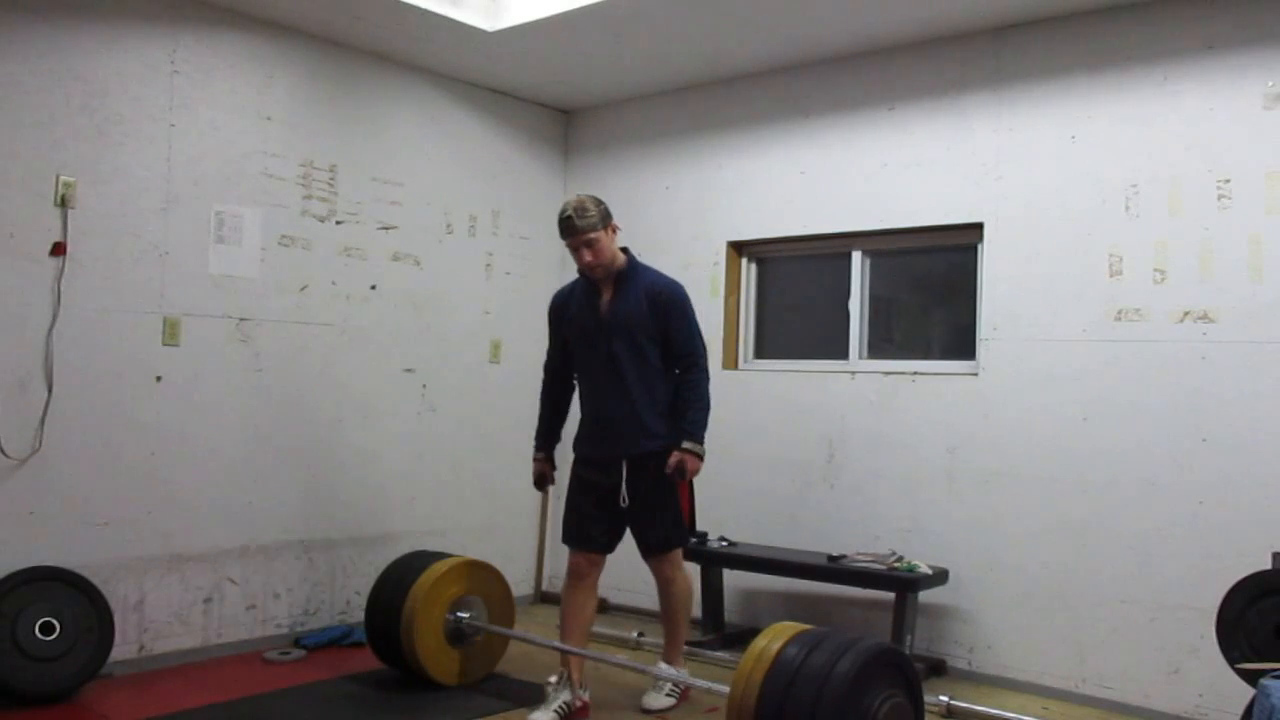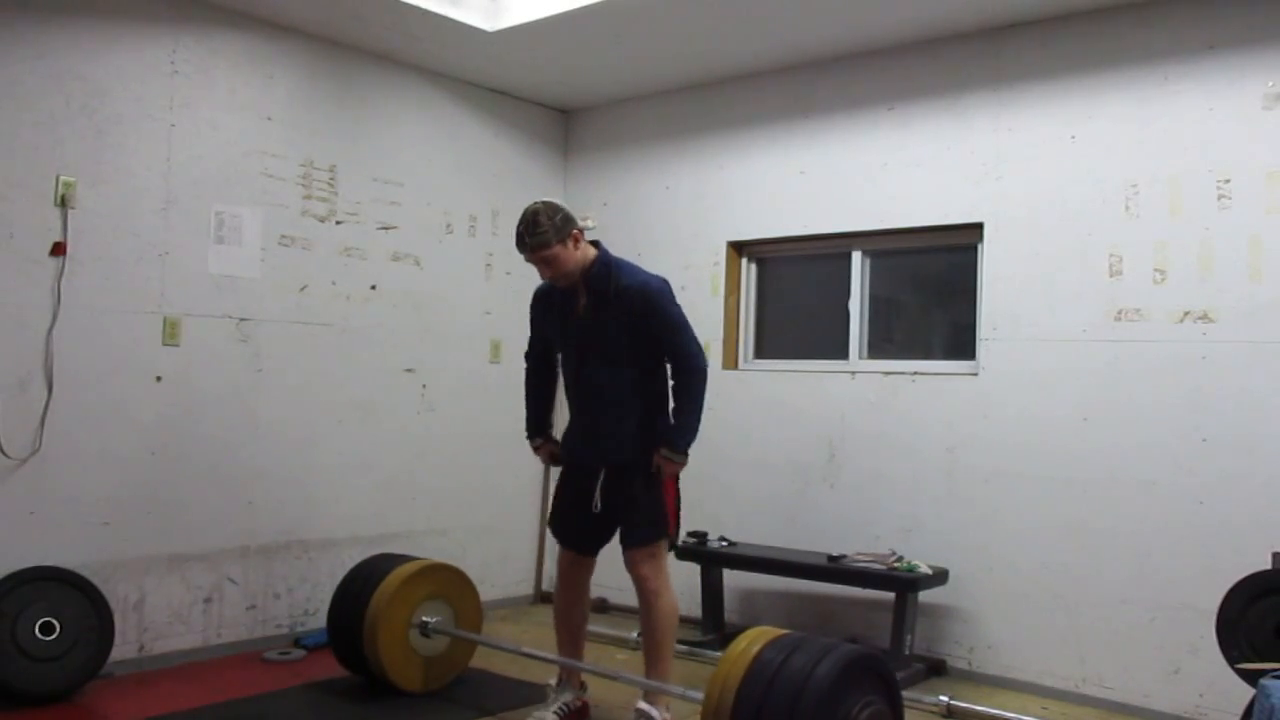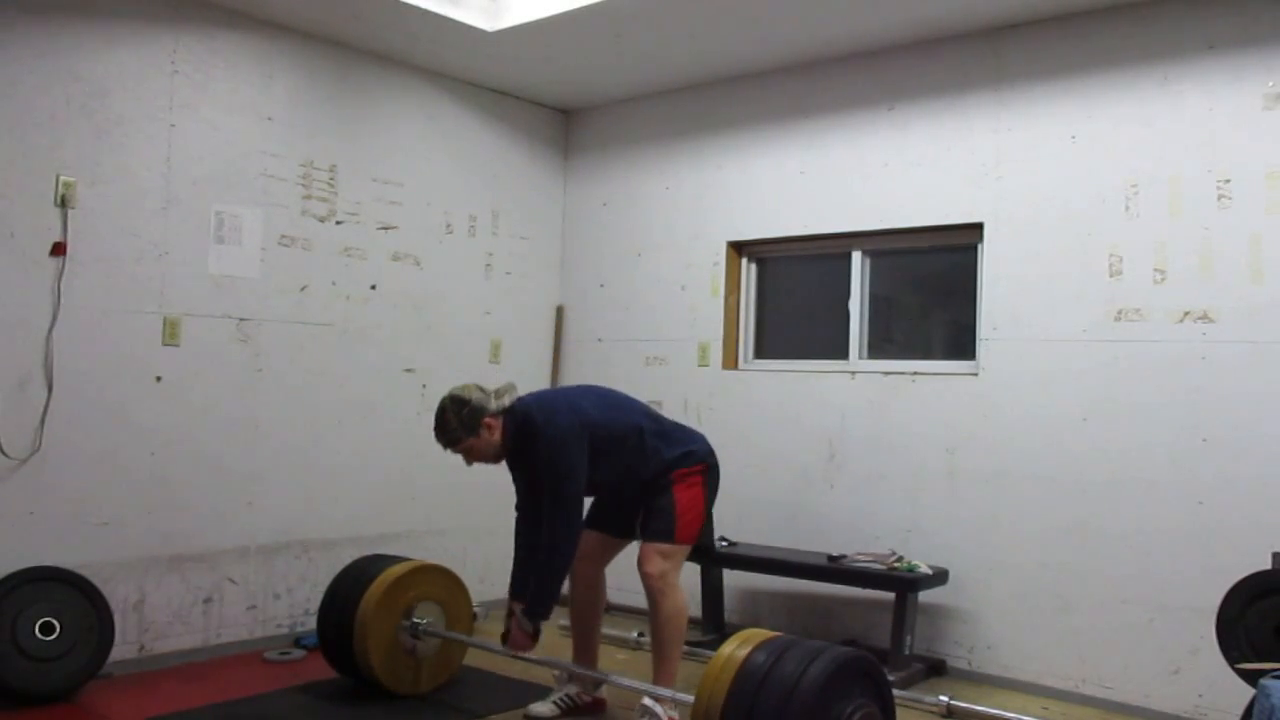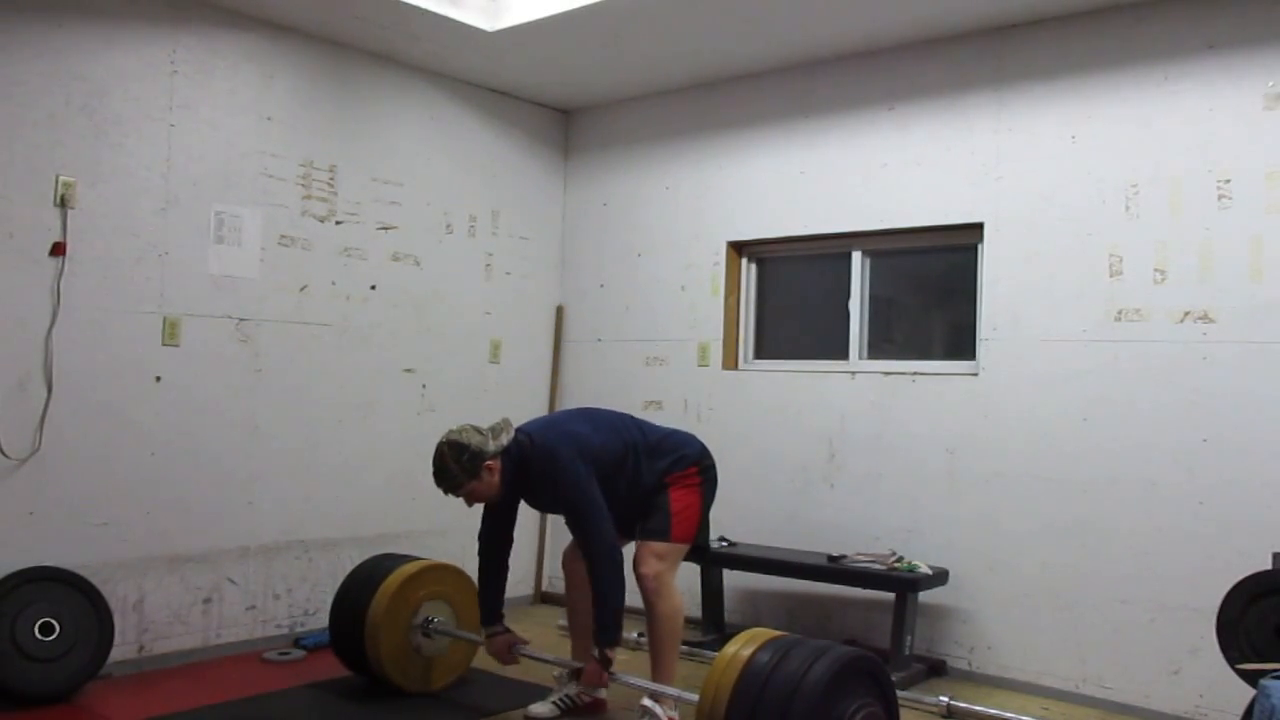
dt=1s
person 1, frame 1
left shoulder: (661, 292)
right shoulder: (566, 302)
left elbow: (694, 369)
right elbow: (558, 378)
left wrist: (690, 441)
right wrist: (543, 447)
left hip: (655, 453)
right hip: (594, 455)
left knee: (666, 562)
right knee: (581, 565)
left ankle: (673, 671)
person 1, frame 2
left shoulder: (640, 290)
right shoulder: (547, 299)
left elbow: (691, 366)
right elbow: (539, 365)
left wrist: (675, 447)
right wrist: (538, 428)
left hip: (642, 456)
right hip: (584, 452)
left knee: (647, 569)
right knee: (570, 566)
person 1, frame 3
left shoulder: (553, 430)
right shoulder: (521, 432)
left elbow: (562, 527)
right elbow: (531, 522)
left wrist: (531, 617)
right wrist: (518, 599)
left hip: (683, 467)
right hip: (634, 476)
left knee: (655, 569)
right knee: (583, 558)
right ankle: (585, 687)
person 1, frame 4
left shoulder: (557, 462)
right shoulder: (508, 461)
left elbow: (604, 552)
right elbow: (493, 544)
left wrist: (604, 648)
right wrist: (492, 626)
left hip: (680, 471)
right hip: (632, 482)
left knee: (651, 572)
right knee: (575, 562)
right ankle: (584, 688)
